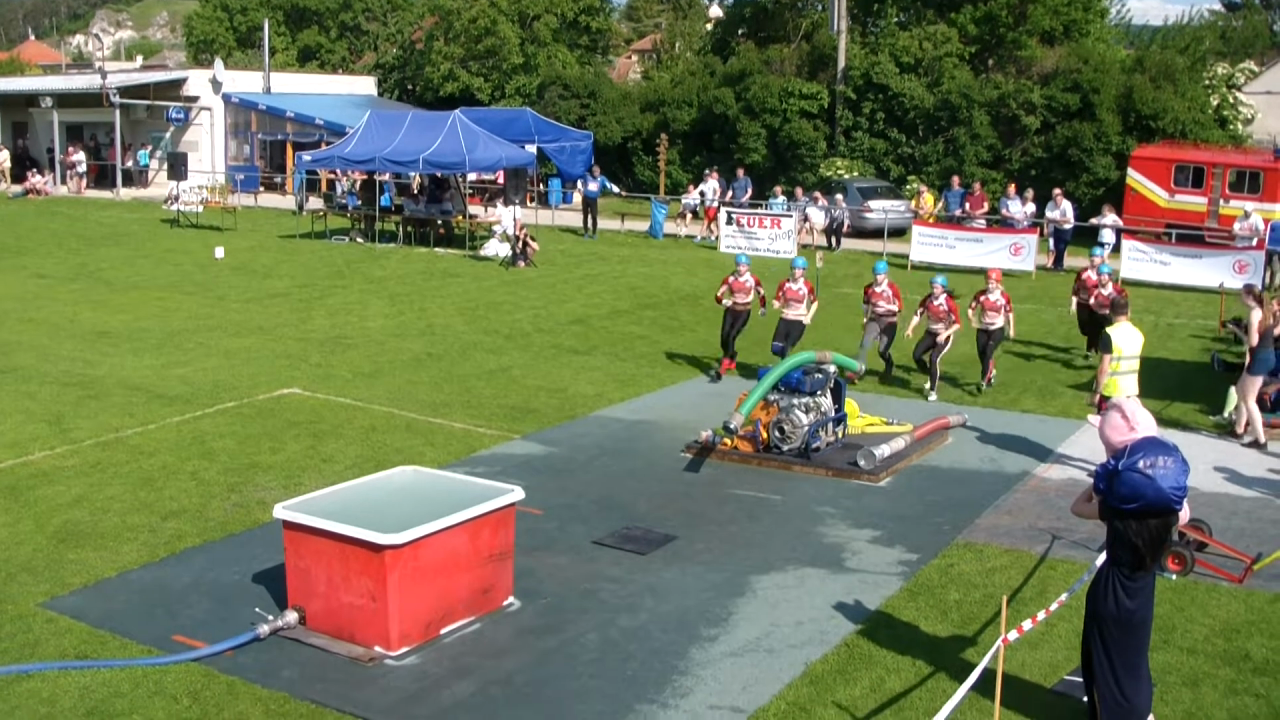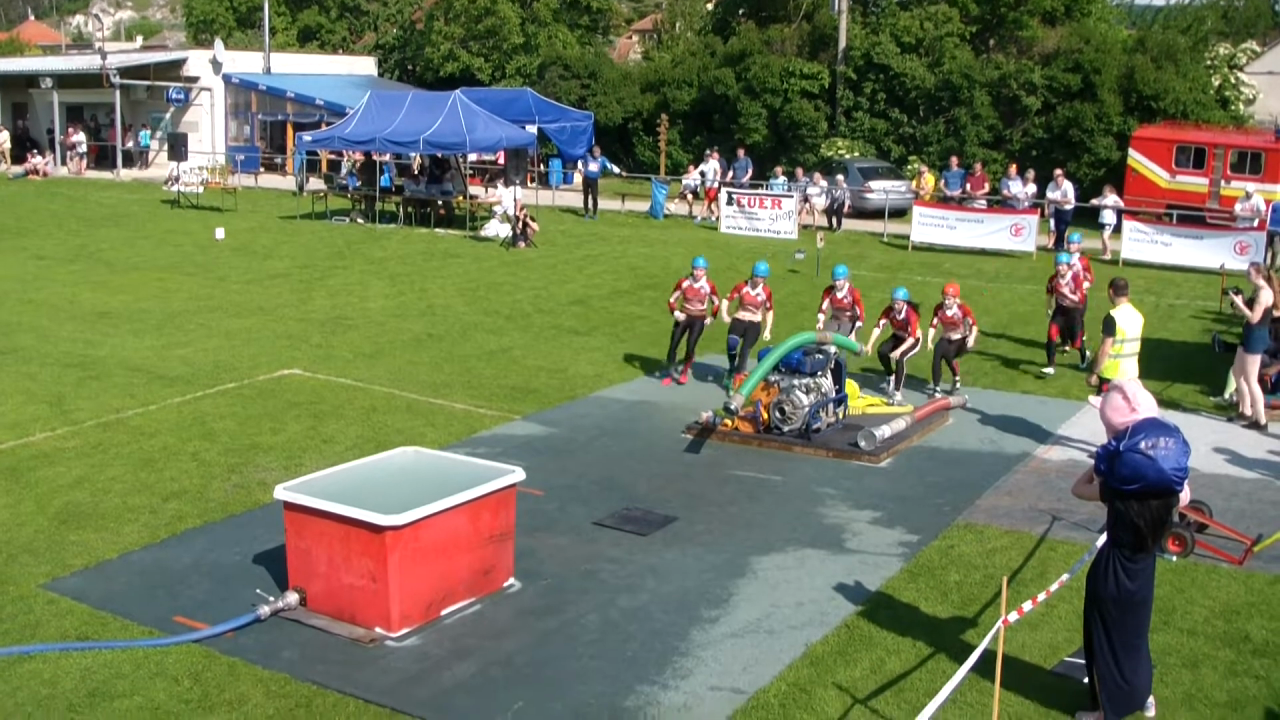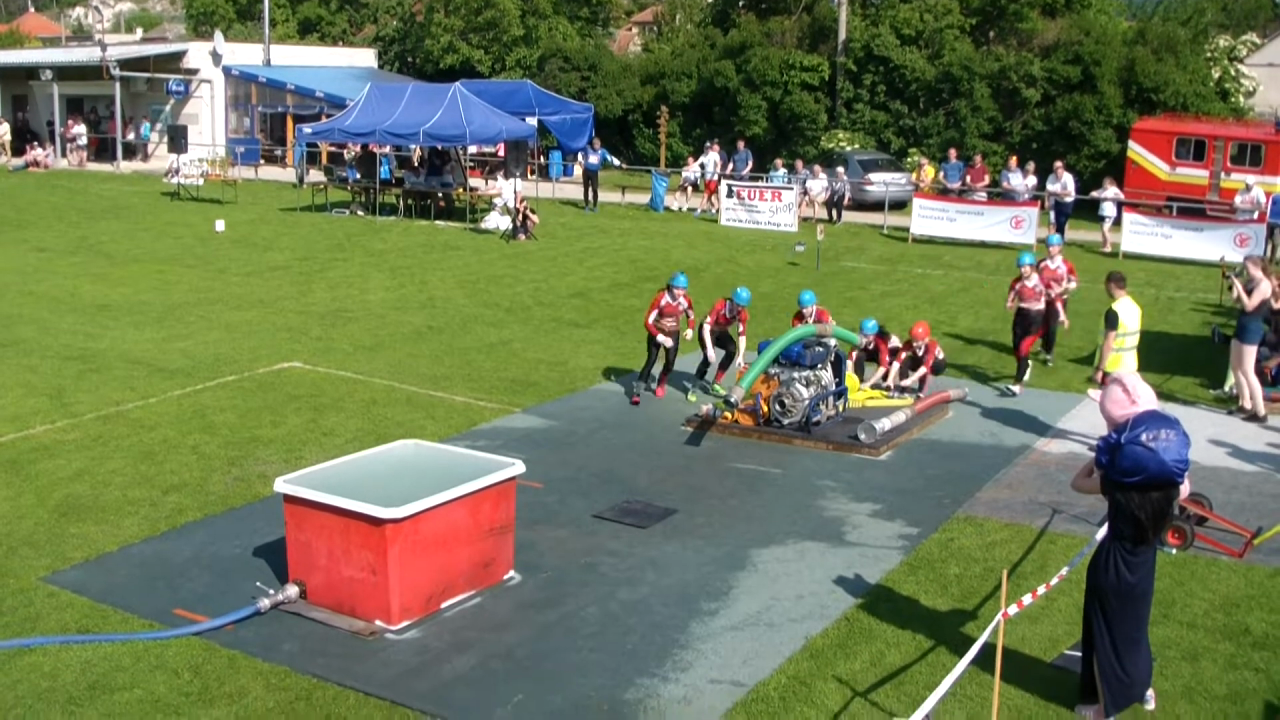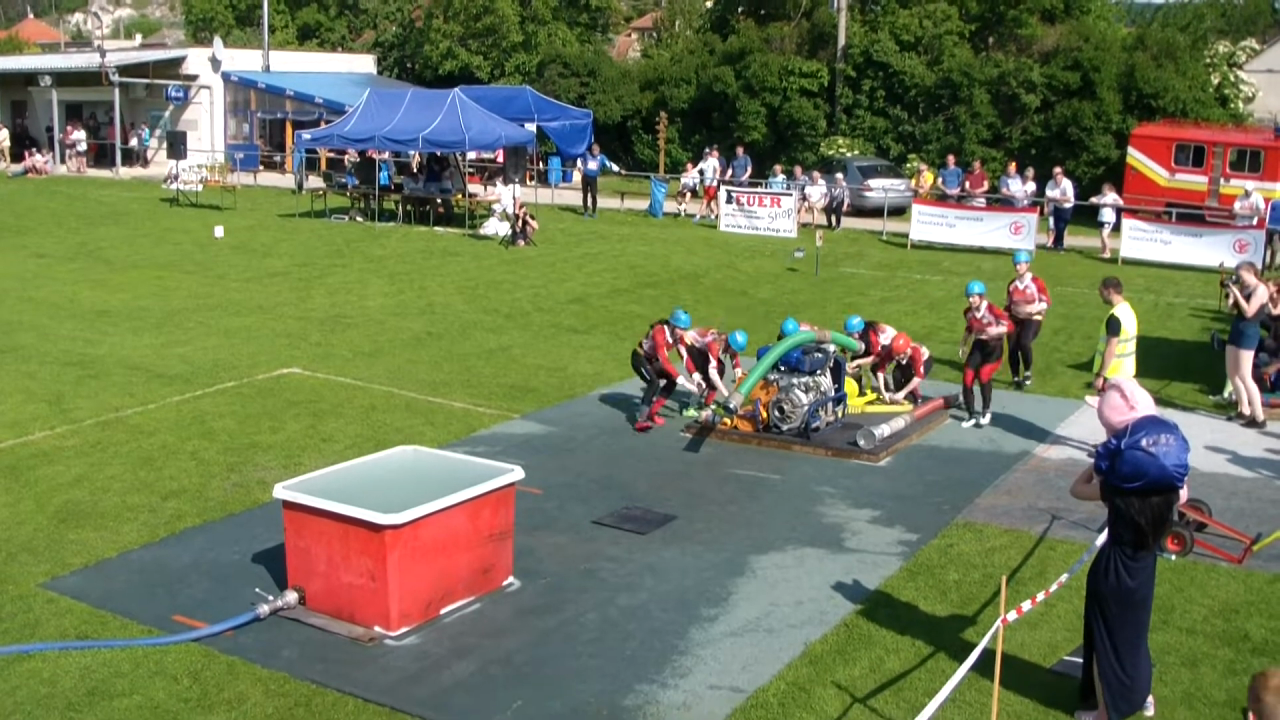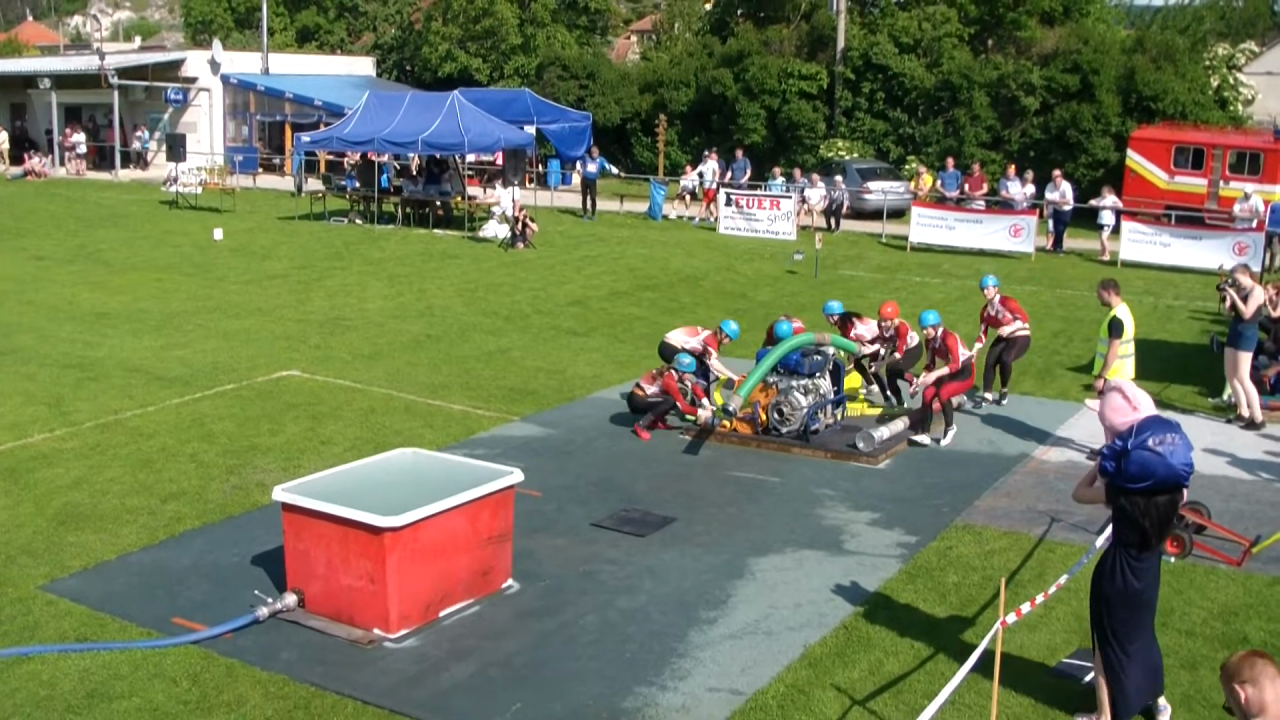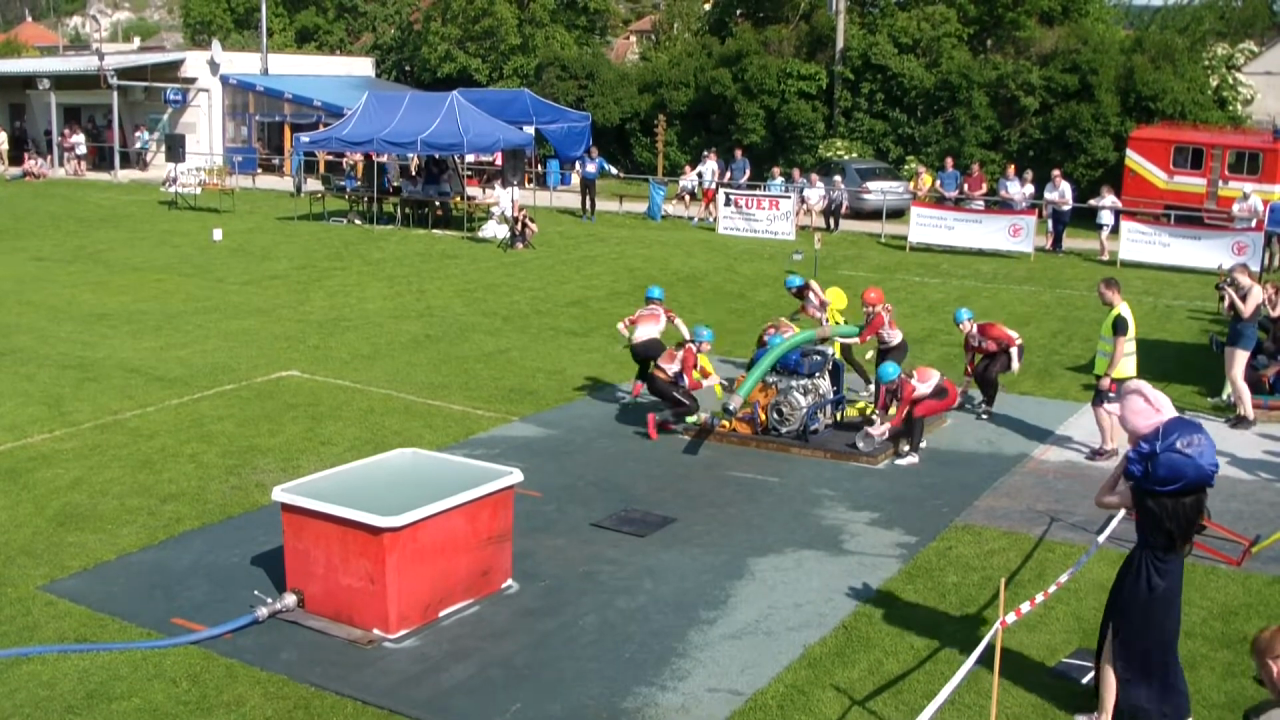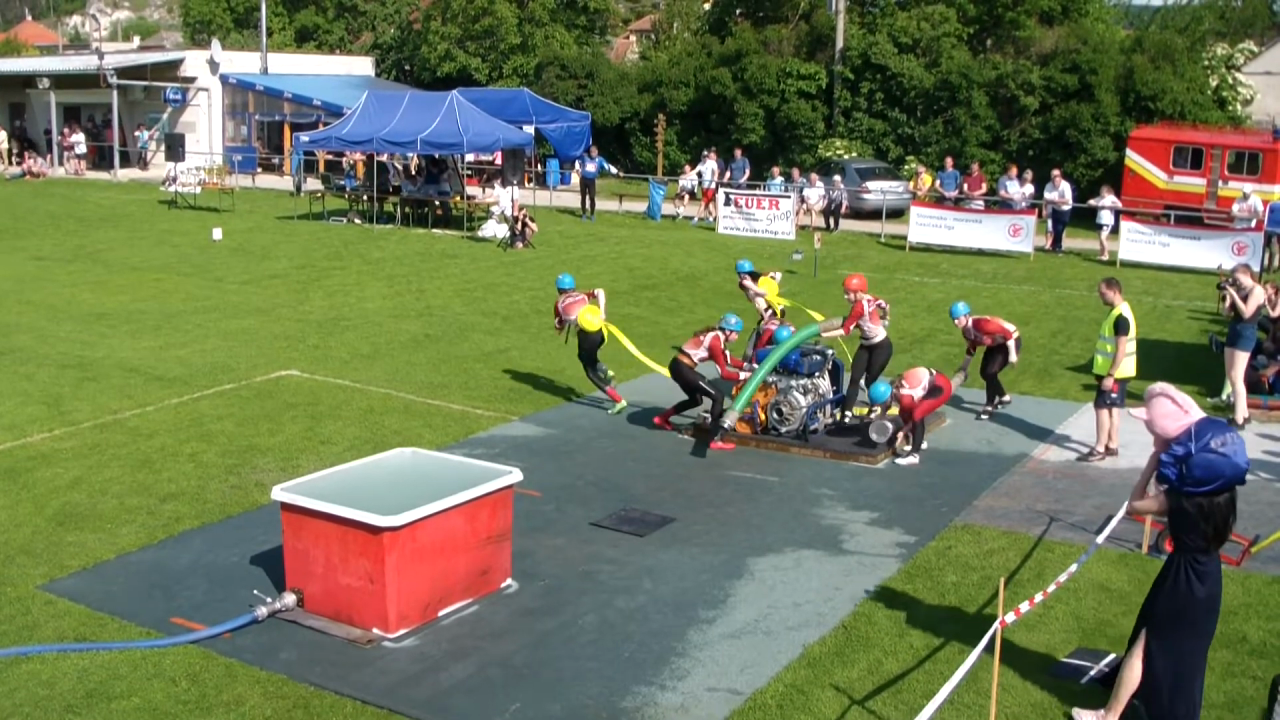
dt=0.3s
person 1, frame 1
left shoulder: (1117, 507)
right shoulder: (1170, 504)
left elbow: (1078, 507)
right elbow: (1183, 516)
left wrist: (1103, 478)
left hip: (1112, 589)
right hip: (1143, 584)
left knee: (1107, 657)
right knee: (1134, 649)
person 1, frame 2
left shoulder: (1117, 489)
right shoulder: (1170, 486)
left elbow: (1079, 487)
right elbow: (1183, 496)
left wrist: (1105, 461)
left hip: (1113, 570)
right hip: (1143, 565)
left knee: (1107, 638)
right knee: (1134, 631)
person 1, frame 3
left shoulder: (1118, 481)
right shoulder: (1170, 478)
left elbow: (1078, 481)
right elbow: (1183, 489)
left wrist: (1105, 453)
left hip: (1113, 562)
right hip: (1143, 559)
left knee: (1106, 632)
right knee: (1133, 624)
right ankle: (1141, 688)
person 1, frame 4
left shoulder: (1117, 486)
right shoulder: (1168, 484)
left elbow: (1076, 489)
right elbow: (1181, 496)
left wrist: (1104, 458)
left hip: (1114, 568)
right hip: (1144, 564)
left knee: (1106, 639)
right knee: (1133, 631)
person 1, frame 5
left shoulder: (1122, 488)
right shoulder: (1170, 482)
left elbow: (1079, 493)
left wrist: (1106, 456)
left hip: (1118, 568)
right hip: (1148, 566)
left knee: (1108, 642)
right knee: (1138, 633)
person 1, frame 6
left shoulder: (1148, 491)
right shoulder: (1192, 483)
left elbow: (1102, 498)
left wrist: (1126, 461)
left hip: (1143, 571)
right hip: (1170, 570)
left knee: (1115, 646)
right knee: (1159, 643)
person 1, frame 7
left shoulder: (1184, 494)
right shoulder: (1219, 482)
left elbow: (1134, 506)
left wrist: (1150, 467)
left hip: (1183, 577)
right hip: (1207, 575)
left knee: (1139, 647)
right knee: (1185, 654)
